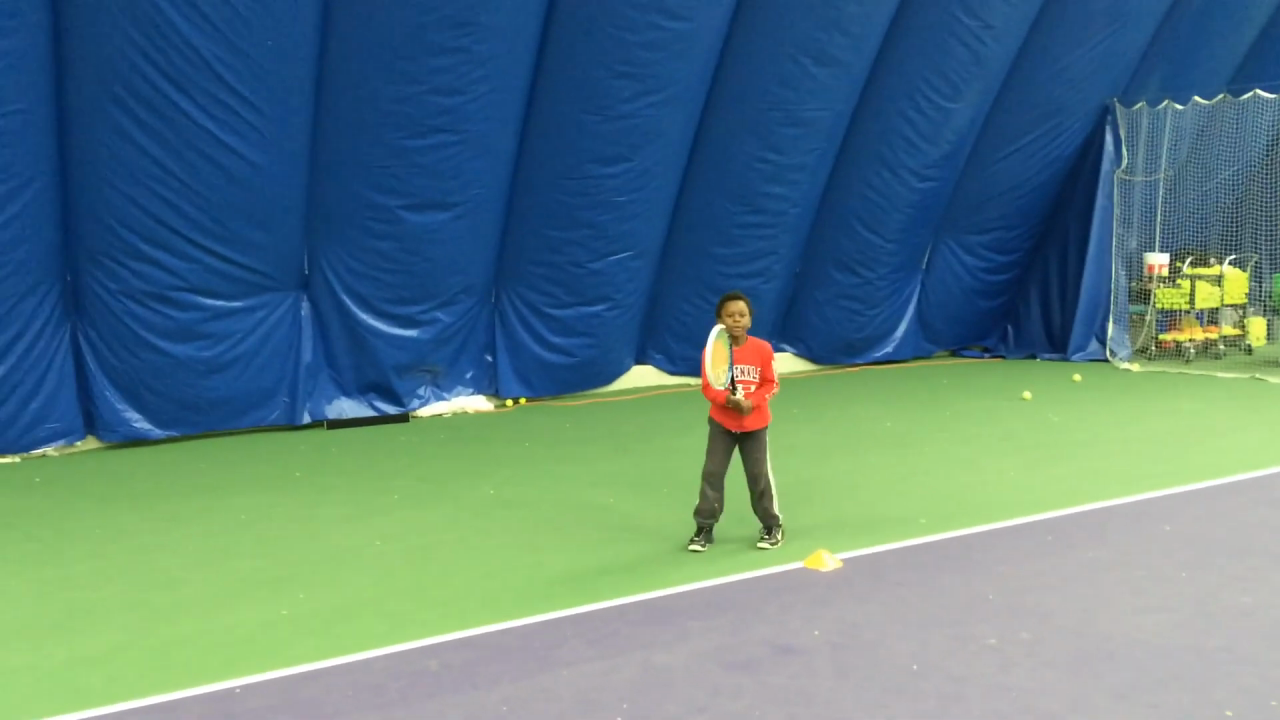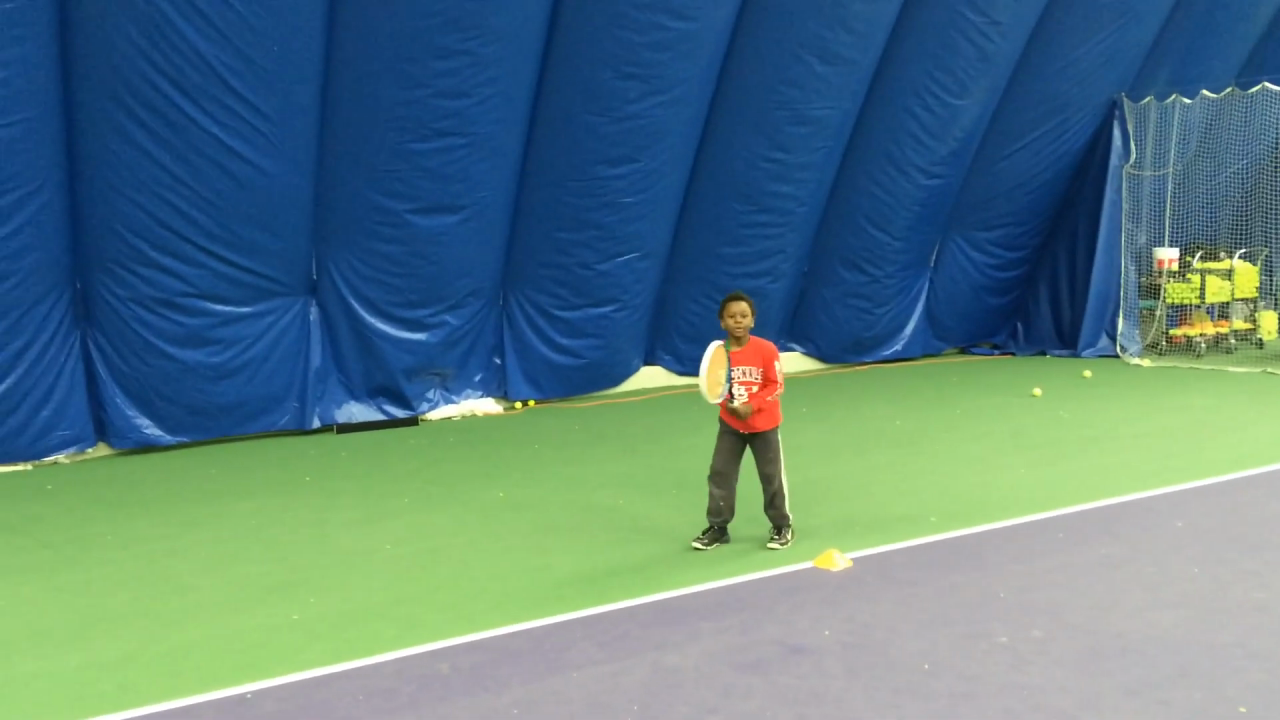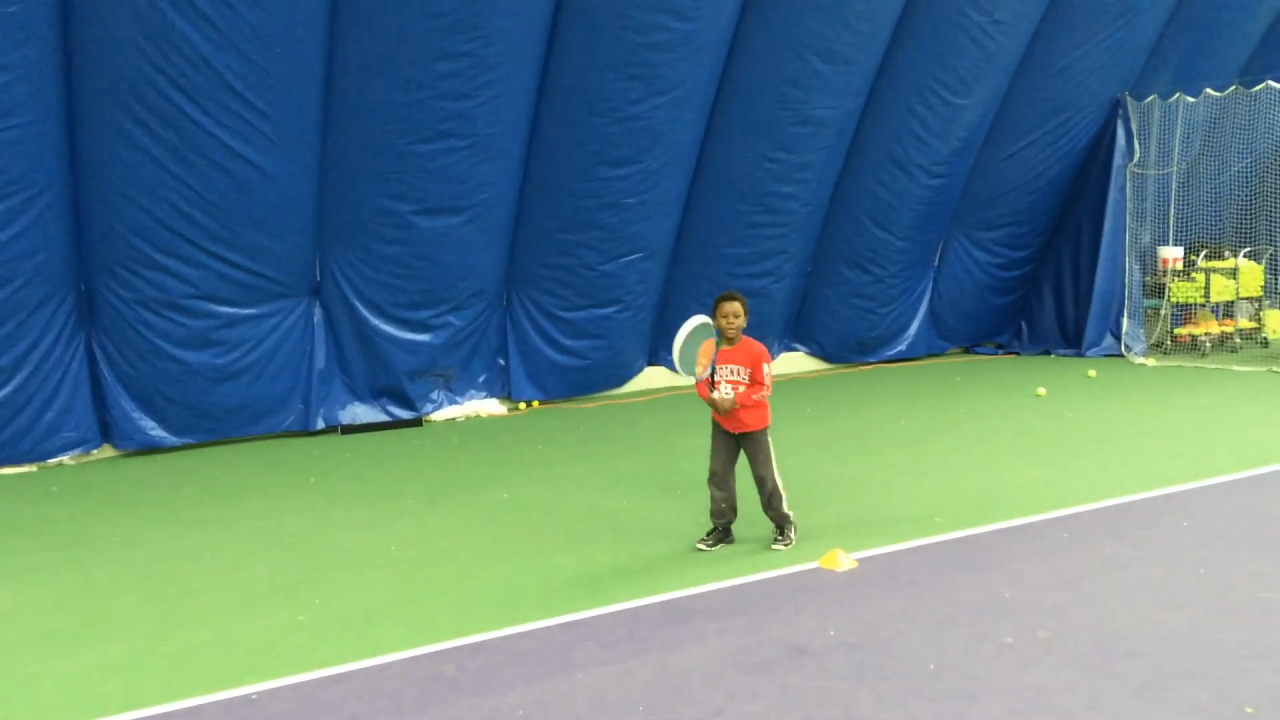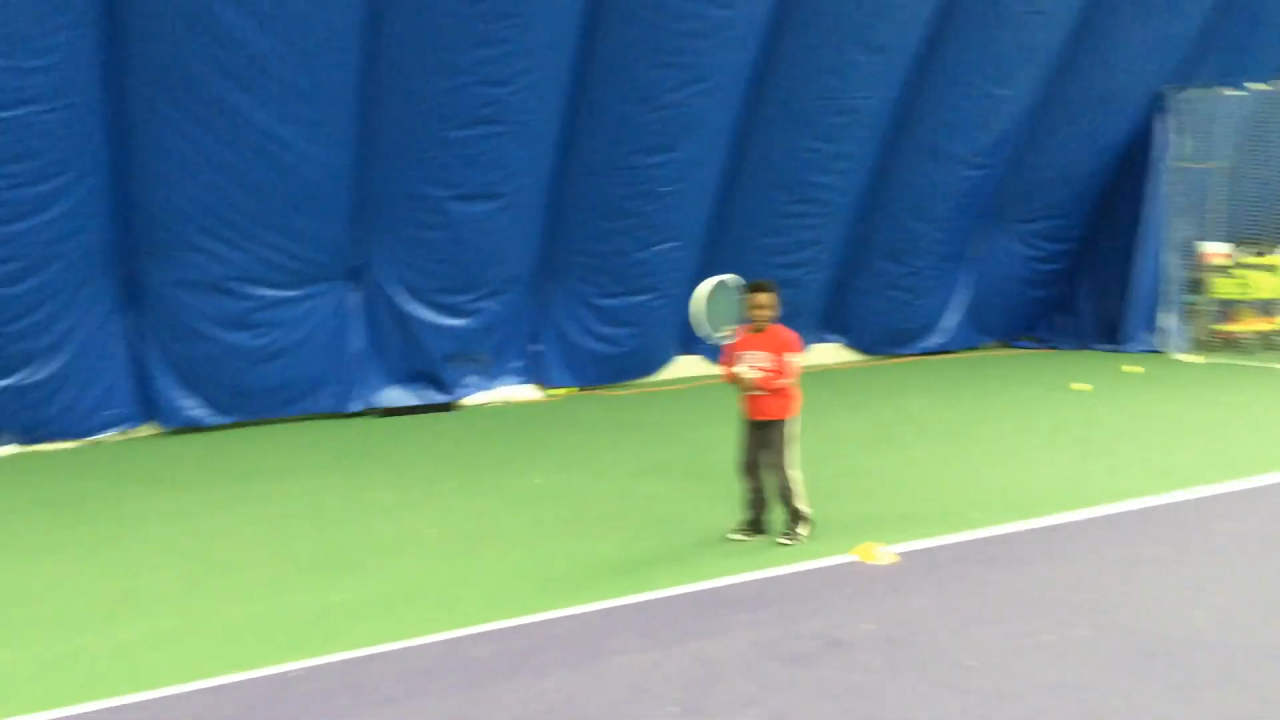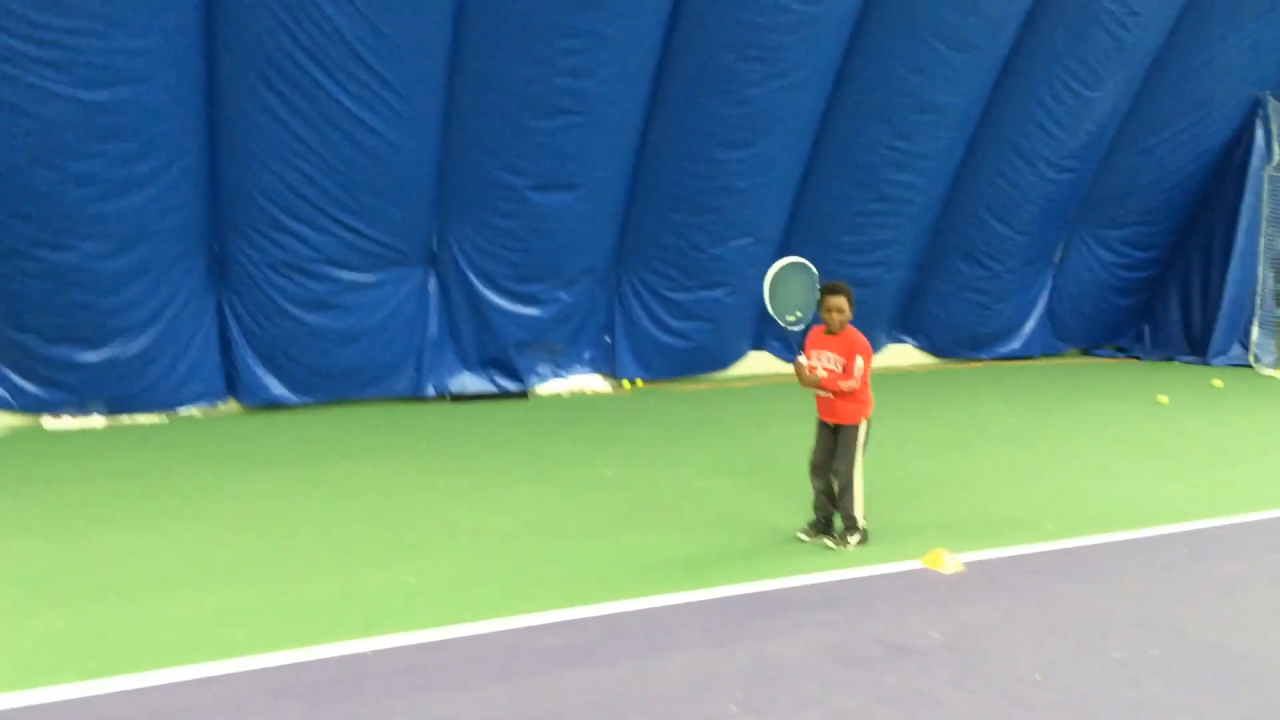
dt=0.2s
person 1, frame 1
left shoulder: (763, 349)
left elbow: (771, 385)
right elbow: (708, 388)
left wrist: (752, 402)
right wrist: (729, 400)
left hip: (755, 423)
right hip: (721, 423)
left knee: (759, 475)
right knee: (711, 474)
left ankle: (772, 526)
right ankle: (705, 528)
person 1, frame 2
left shoulder: (766, 349)
left elbow: (776, 386)
left wrist: (753, 406)
right wrist: (730, 405)
left hip: (764, 424)
right hip: (730, 424)
left knee: (771, 476)
right knee: (719, 473)
left ankle: (782, 526)
right ankle: (718, 527)
person 1, frame 3
left shoulder: (756, 350)
left elbow: (764, 388)
right elbow: (702, 383)
left wrist: (735, 402)
right wrist: (712, 399)
left hip: (754, 424)
right hip: (722, 424)
left knee: (765, 475)
right knee: (718, 475)
left ankle: (784, 525)
right ankle: (722, 528)
person 1, frame 4
left shoulder: (786, 338)
right shoulder: (739, 337)
left elbow: (789, 377)
right elbow: (729, 365)
left wrist: (757, 382)
right wrist: (737, 377)
left hip: (781, 413)
right hip: (753, 412)
left knee: (781, 466)
right knee: (751, 465)
left ankle: (799, 518)
right ankle: (756, 519)
person 1, frame 5
left shoulder: (858, 343)
right shoulder: (814, 334)
left elbow: (853, 382)
right elbow: (804, 366)
left wrist: (819, 381)
right wrist: (802, 371)
left hip: (853, 418)
right hip: (826, 416)
left knee: (846, 472)
right knee: (819, 466)
left ankle: (855, 528)
right ankle: (823, 521)
